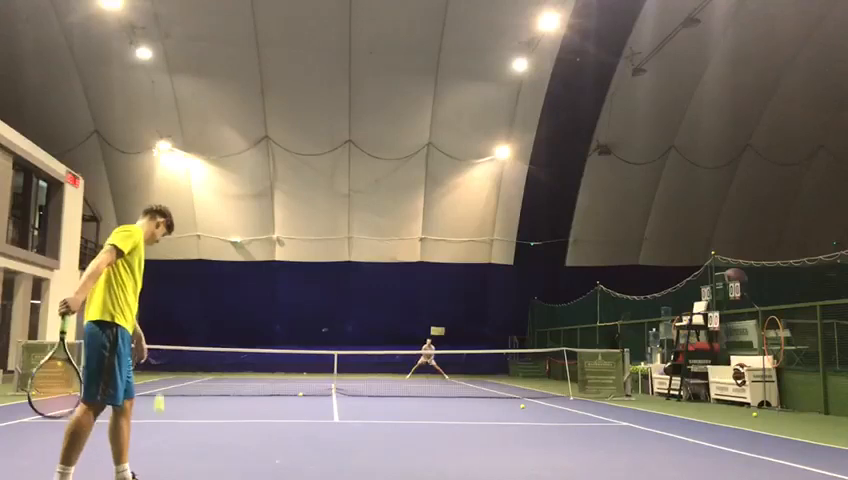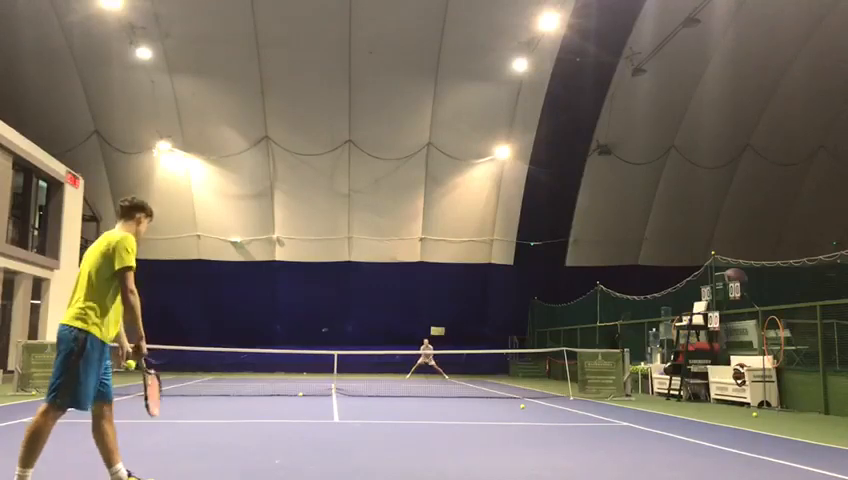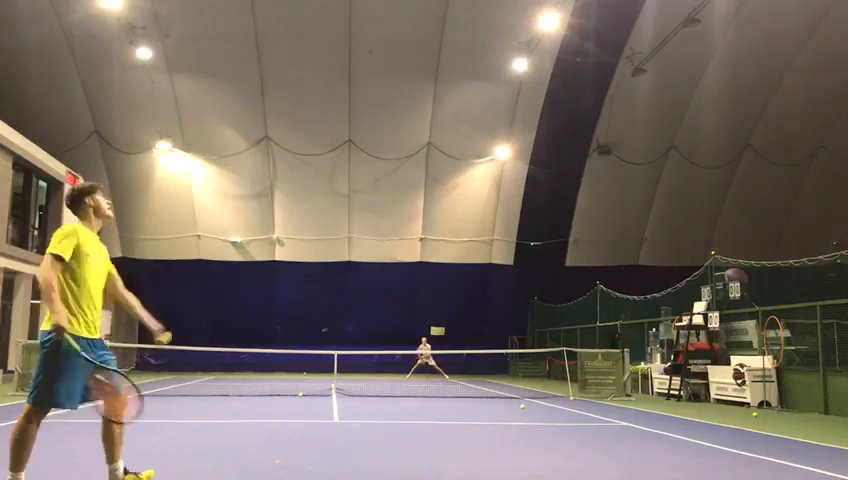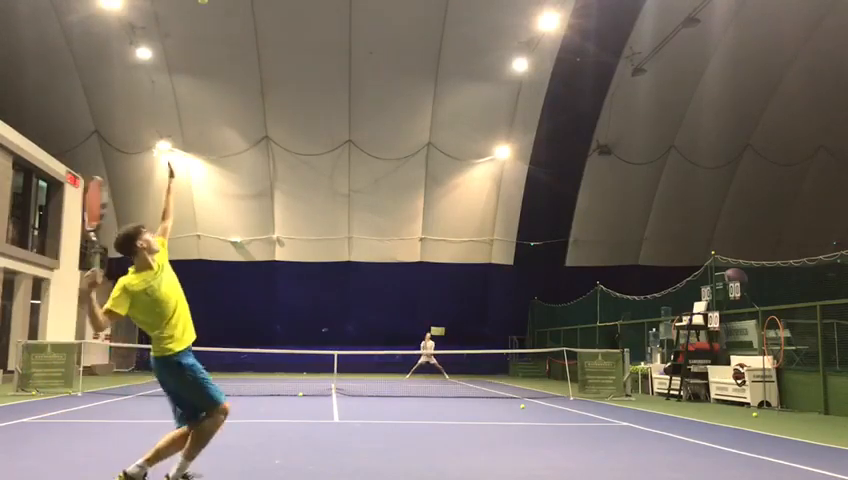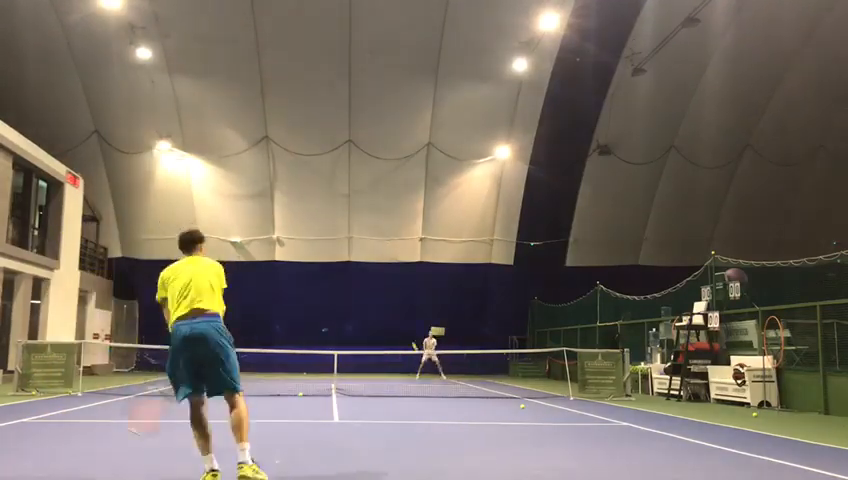
dt=0.7s
person 1, frame 1
left shoulder: (134, 244)
right shoulder: (130, 232)
right elbow: (101, 261)
left wrist: (139, 337)
right wrist: (78, 294)
left hip: (116, 330)
right hip: (108, 327)
left knee: (124, 403)
right knee: (93, 404)
person 1, frame 2
left shoulder: (107, 240)
right shoulder: (123, 240)
right elbow: (129, 293)
left wrist: (122, 341)
right wrist: (140, 336)
left hip: (94, 335)
right hip: (84, 332)
left knee: (103, 410)
right knee: (55, 406)
person 1, frame 3
left shoulder: (99, 248)
right shoulder: (70, 233)
left elbow: (120, 292)
right elbow: (46, 271)
left wrist: (149, 321)
right wrist: (58, 311)
left hip: (92, 339)
right hip: (63, 337)
right knee: (38, 408)
person 1, frame 4
left shoulder: (159, 260)
right shoulder: (128, 285)
left elbow: (166, 220)
right elbow: (100, 324)
left wrist: (170, 183)
right wrist: (89, 293)
left hip: (181, 354)
right hip: (172, 357)
left knee: (192, 426)
right knee: (219, 410)
person 1, frame 5
left shoulder: (167, 274)
right shoulder: (213, 266)
left elbow: (167, 313)
left hip: (181, 331)
right hip: (210, 326)
left knee: (196, 404)
right knee: (234, 398)
